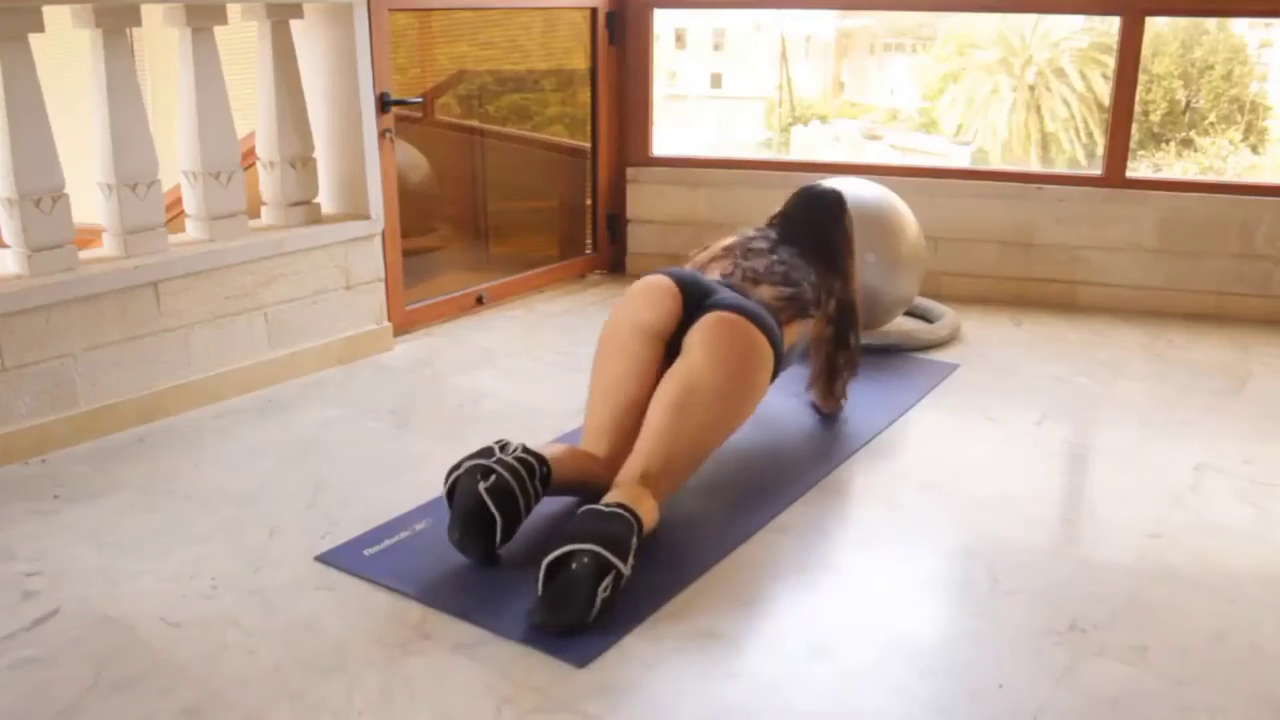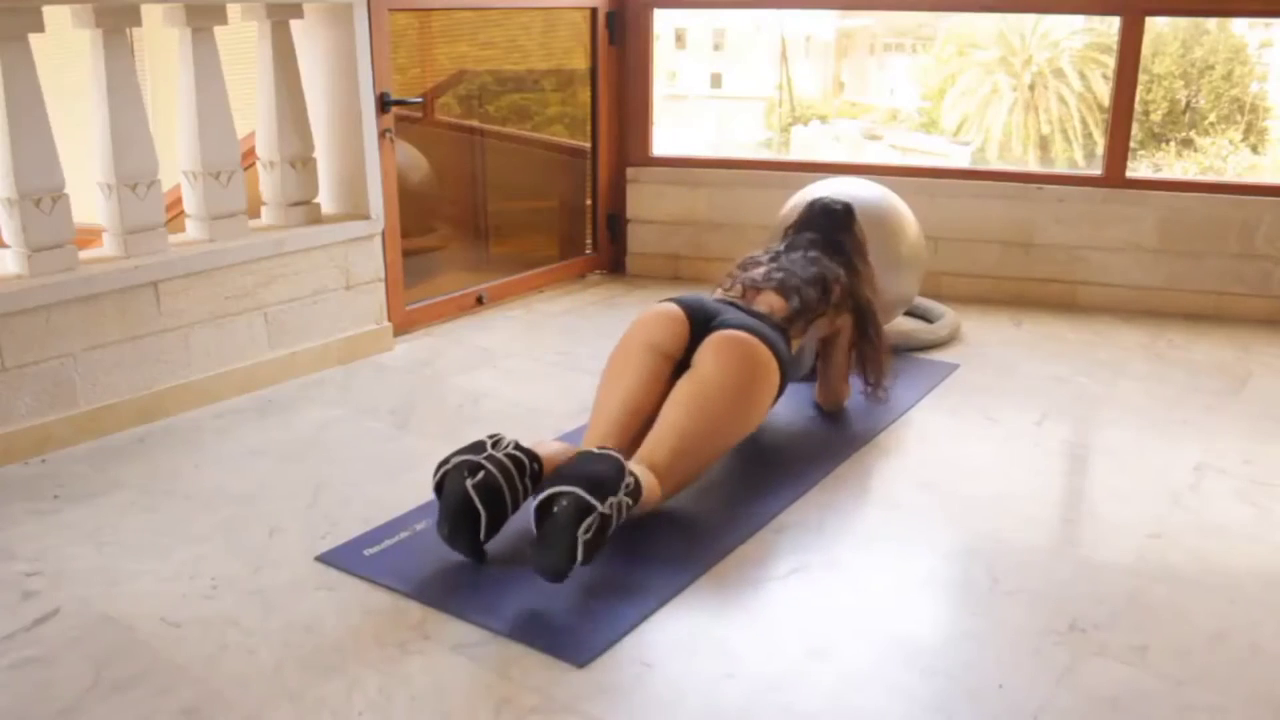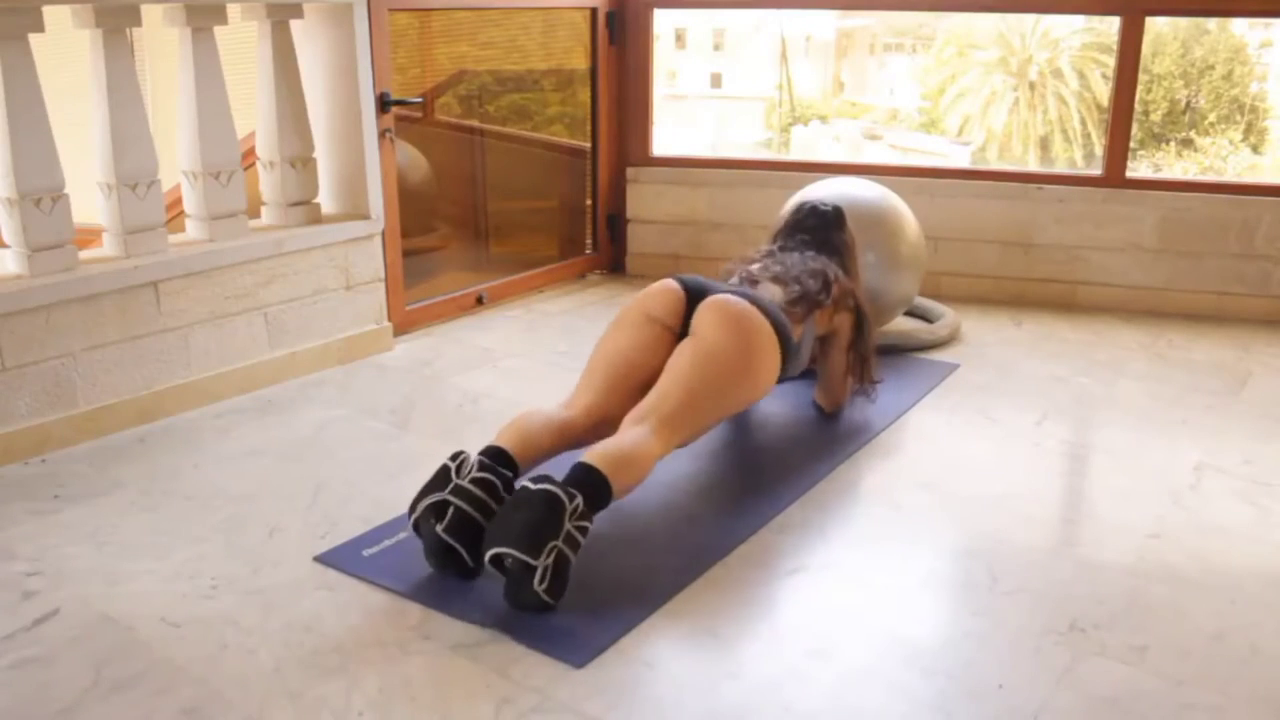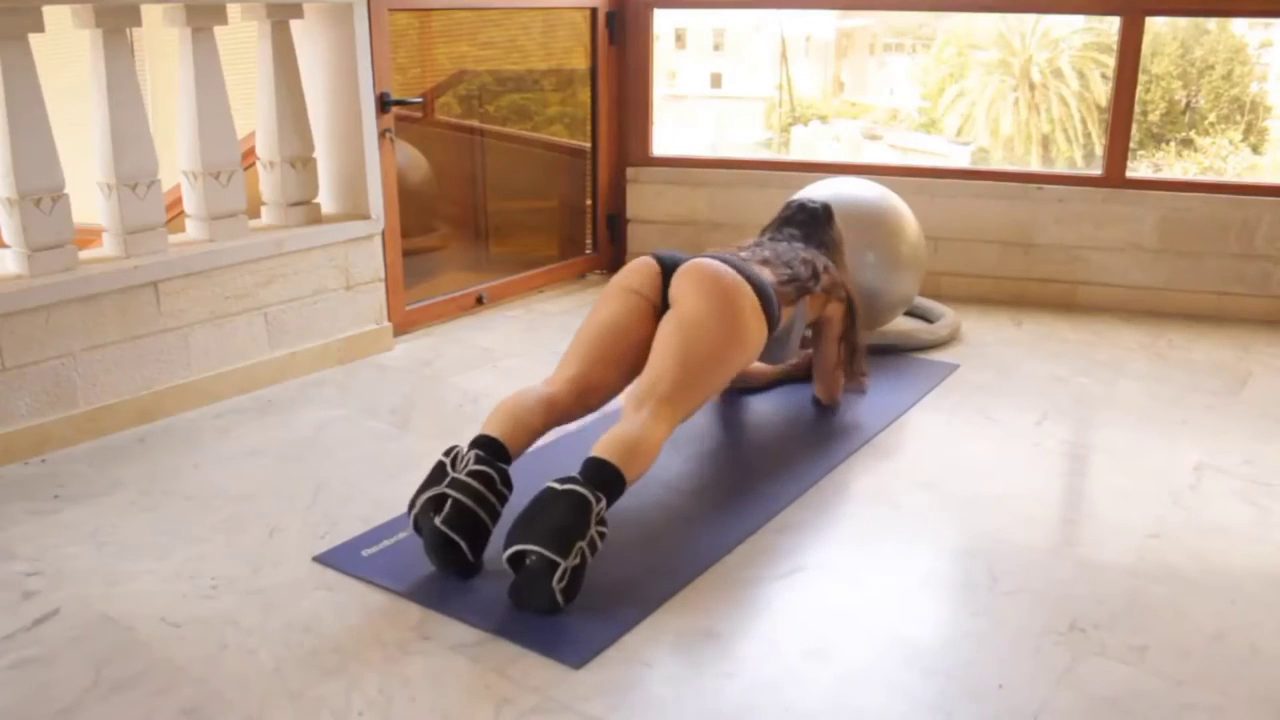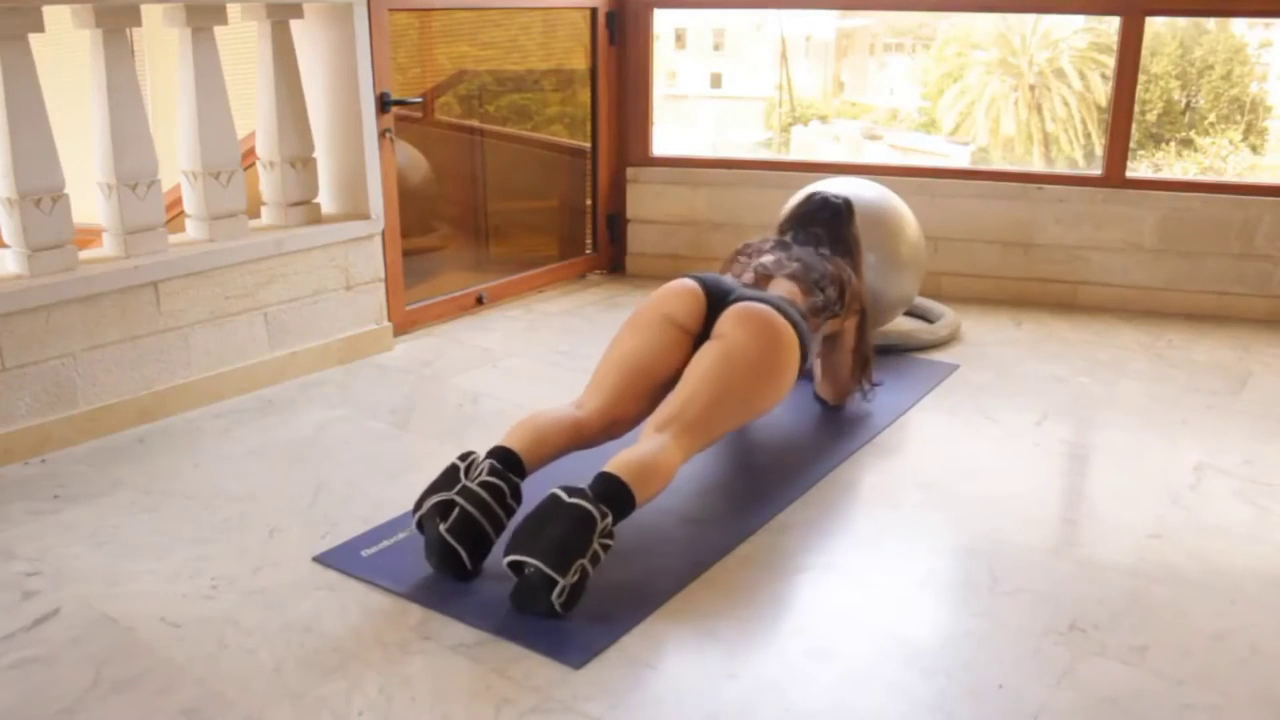
dt=0.5s
person 1, frame 1
left shoulder: (731, 245)
right shoulder: (829, 290)
right elbow: (828, 402)
right wrist: (828, 391)
left hip: (660, 289)
right hip: (742, 334)
left knee: (597, 461)
right knee: (639, 484)
left ankle: (520, 467)
right ankle: (609, 531)
person 1, frame 2
left shoulder: (758, 260)
right shoulder: (844, 292)
right elbow: (830, 400)
left wrist: (797, 350)
right wrist: (824, 356)
left hip: (672, 314)
right hip: (748, 349)
left knee: (598, 457)
right knee: (645, 477)
left ankle: (513, 465)
right ankle: (603, 488)
person 1, frame 3
left shoulder: (754, 262)
right shoulder: (839, 295)
left elbow: (712, 377)
right elbow: (831, 400)
left wrist: (792, 361)
right wrist: (816, 359)
left hip: (675, 291)
right hip: (746, 325)
left knee: (579, 415)
right knee: (649, 430)
left ankle: (484, 474)
right ankle: (566, 502)
person 1, frame 4
left shoulder: (746, 253)
right shoulder: (827, 282)
left elbow: (724, 372)
right elbow: (828, 394)
left wrist: (791, 369)
right wrist: (813, 365)
left hip: (654, 269)
right hip: (720, 288)
left knee: (561, 392)
right knee: (649, 414)
left ankle: (477, 466)
right ankle: (580, 501)
person 1, frame 5
left shoulder: (755, 249)
right shoulder: (844, 285)
right elbow: (836, 393)
right wrist: (817, 363)
left hip: (691, 291)
right hip: (767, 328)
left knee: (589, 415)
right knee: (668, 438)
left ankle: (492, 475)
right ankle: (589, 511)
